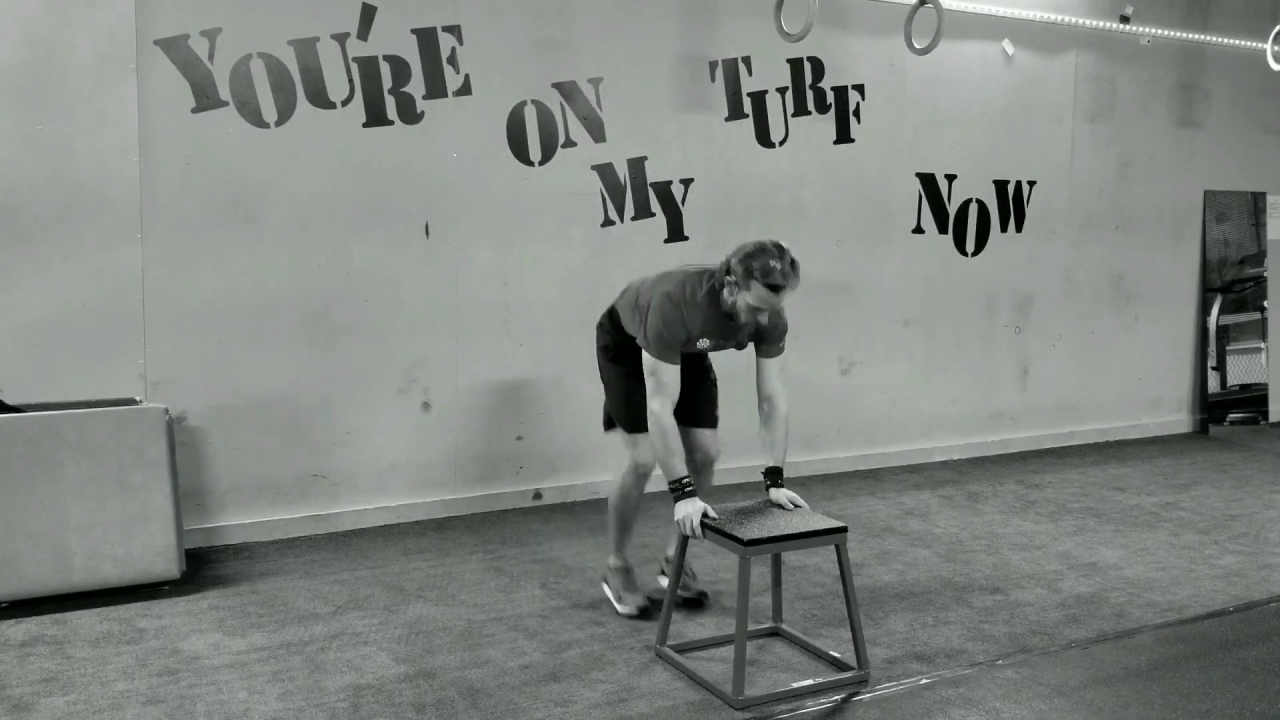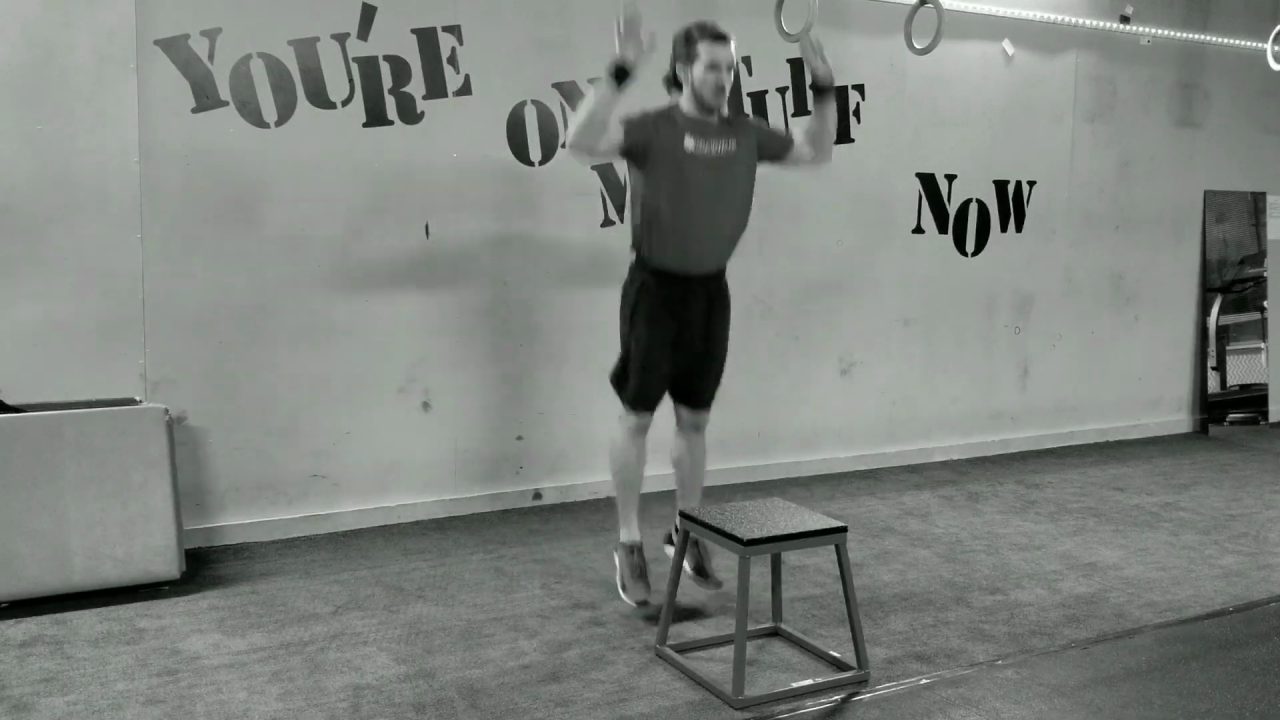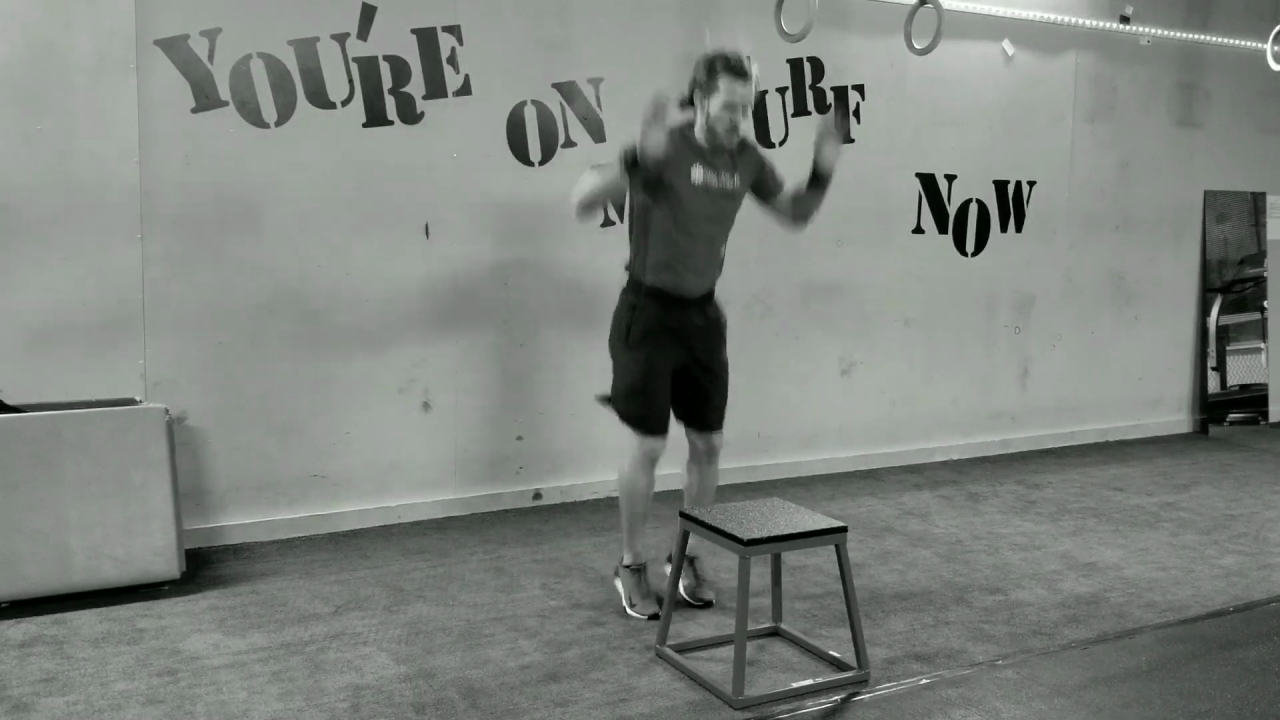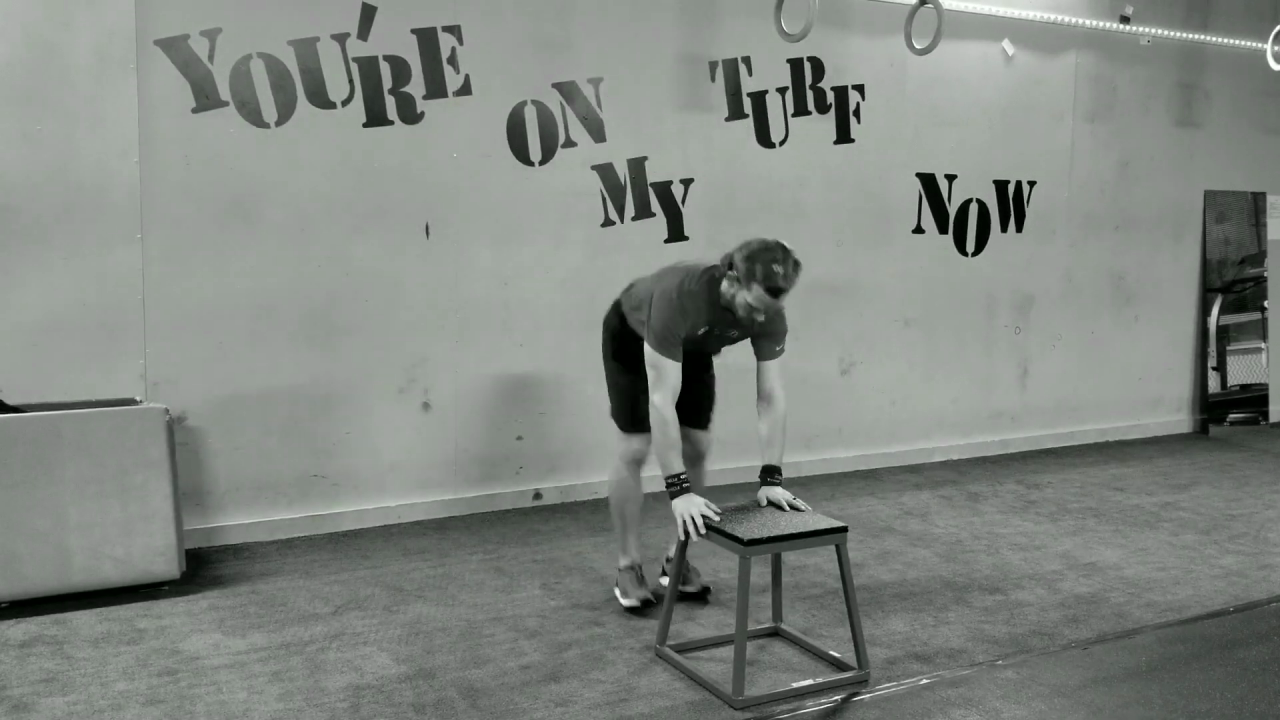
dt=0.4s
person 1, frame 1
left shoulder: (770, 313)
right shoulder: (675, 301)
left elbow: (772, 399)
right elbow: (659, 407)
left wrist: (774, 481)
right wrist: (683, 495)
left hip: (688, 348)
right hip: (628, 344)
left knee: (705, 452)
right knee: (644, 460)
left ankle: (675, 560)
right ankle: (617, 566)
person 1, frame 2
left shoulder: (744, 132)
right shoulder: (652, 128)
left elbow: (816, 148)
right elbow: (579, 141)
left wrist: (823, 84)
right wrist: (621, 71)
left hip: (710, 294)
right hip: (653, 291)
left knee: (695, 422)
right knee: (637, 420)
left ankle: (686, 533)
right ankle: (630, 545)
person 1, frame 3
left shoulder: (746, 157)
right shoulder: (661, 149)
left elbow: (796, 215)
right elbow: (583, 201)
left wrist: (821, 173)
right wrist: (638, 157)
left hip: (702, 315)
right hip: (648, 313)
left knee: (708, 447)
right knee: (649, 447)
left ankle: (687, 557)
right ankle: (631, 565)
person 1, frame 4
left shoulder: (768, 311)
right shoulder: (678, 292)
left elbow: (770, 395)
right elbow: (661, 397)
left wrist: (771, 477)
right wrist: (679, 490)
left hip: (692, 348)
right hip: (631, 331)
left knee: (697, 447)
right knee: (635, 450)
left ankle: (677, 558)
right ankle: (628, 566)
